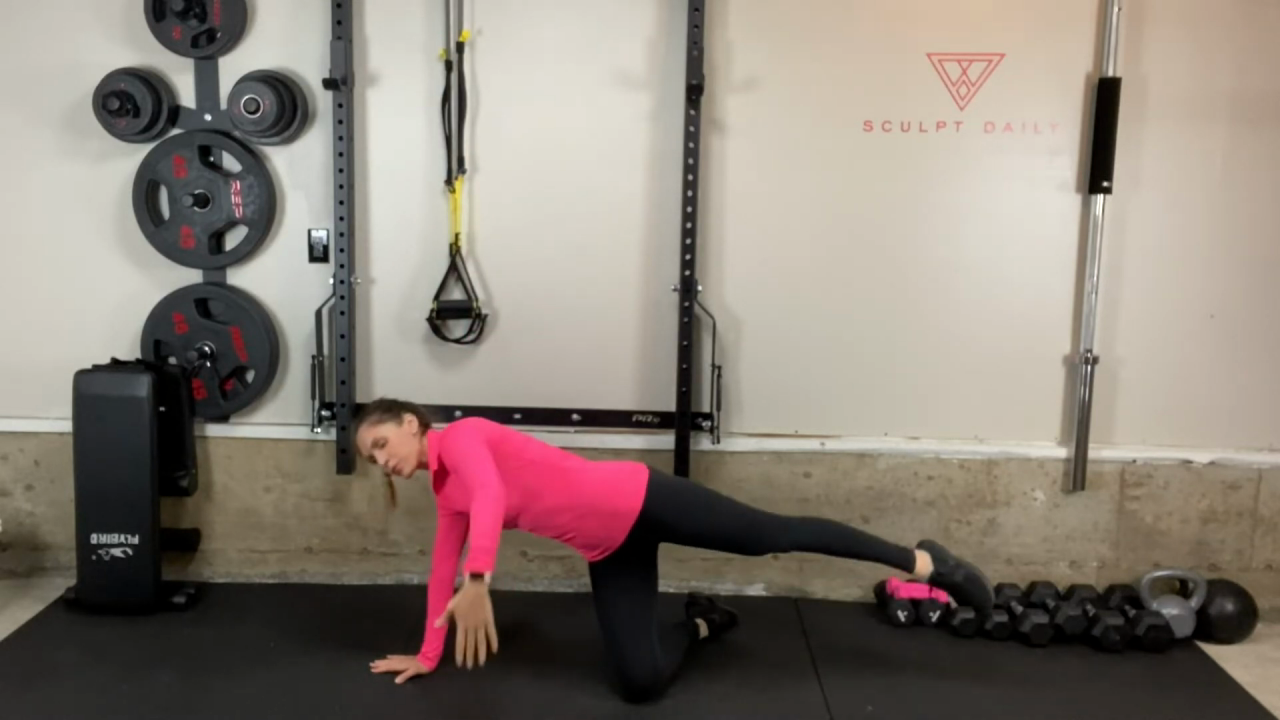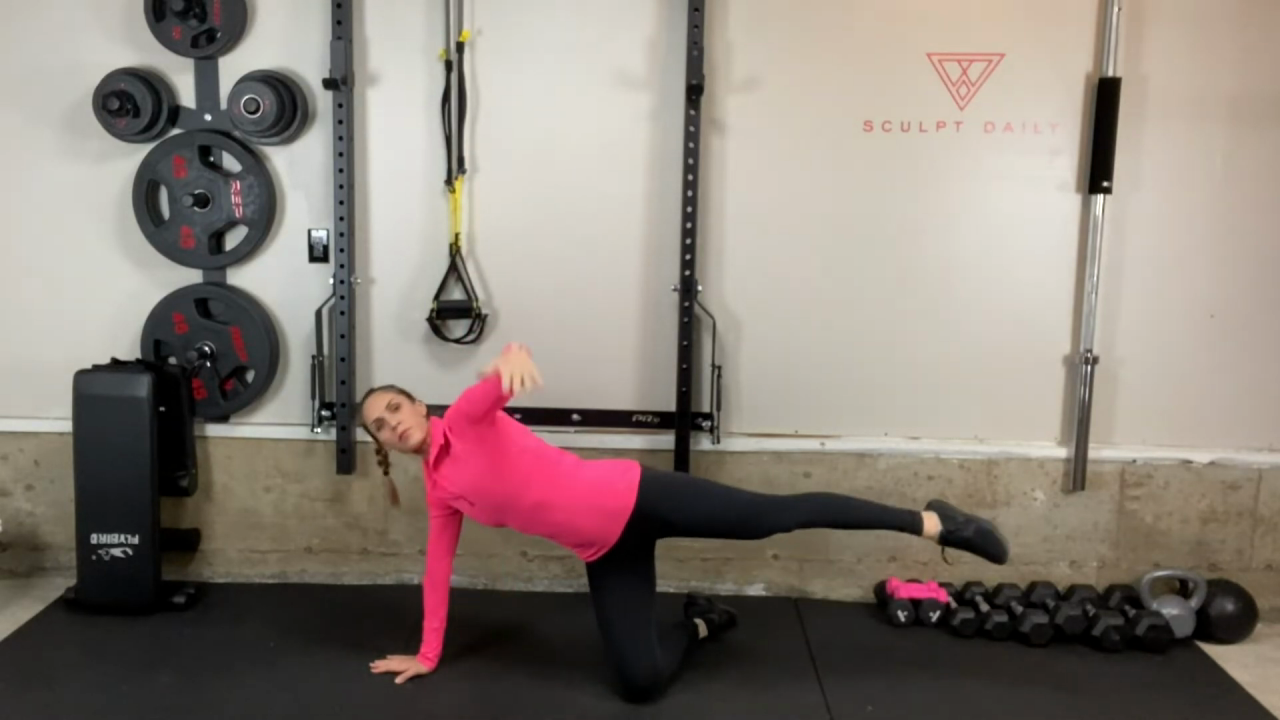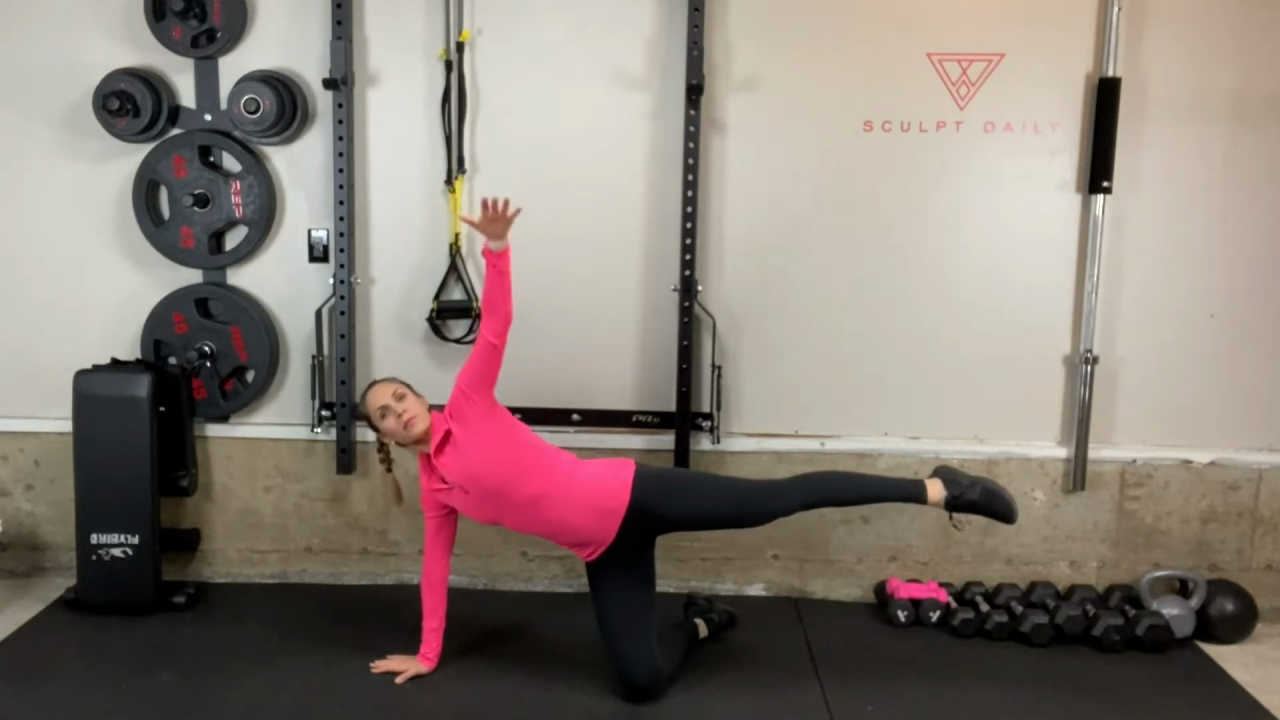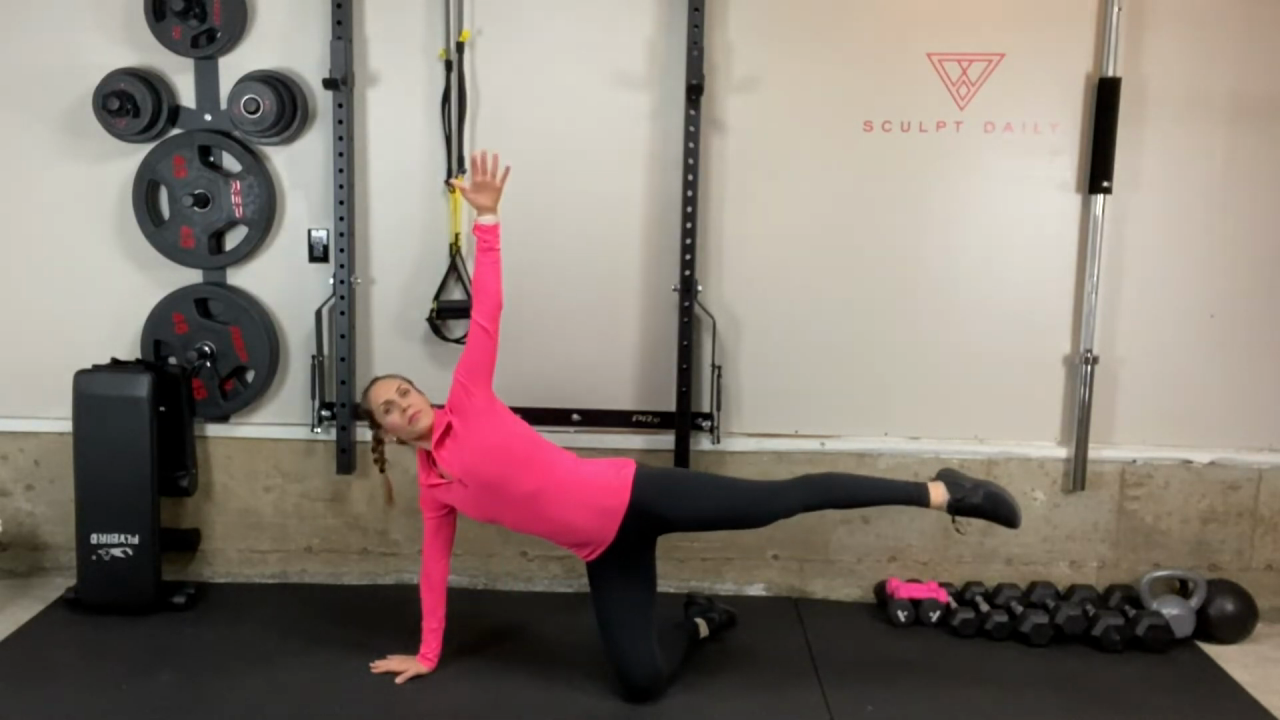
dt=0.4s
person 1, frame 1
left shoulder: (460, 434)
right shoulder: (445, 493)
left elbow: (490, 489)
right elbow: (443, 568)
left wrist: (478, 580)
right wrist: (429, 653)
left hip: (637, 500)
right hip: (608, 549)
left knee: (778, 535)
right knee: (641, 681)
left ankle: (923, 562)
right ankle: (697, 623)
person 1, frame 2
left shoulder: (469, 417)
right shoulder: (436, 489)
left elbow: (500, 383)
right elbow: (439, 567)
left wrist: (516, 362)
right wrist: (426, 653)
left hip: (628, 499)
right hip: (602, 551)
left knee: (777, 513)
right knee: (639, 681)
left ankle: (930, 522)
right ankle: (697, 621)
person 1, frame 3
left shoulder: (467, 405)
right shoulder: (432, 486)
left elbow: (496, 322)
right elbow: (437, 565)
left wrist: (495, 245)
right wrist: (427, 653)
left hip: (627, 497)
right hip: (602, 550)
left knee: (780, 499)
right knee: (641, 682)
left ankle: (937, 489)
right ankle: (699, 623)
person 1, frame 4
left shoulder: (468, 400)
right shoulder: (431, 483)
left elbow: (486, 309)
right elbow: (436, 562)
left wrist: (485, 215)
right wrist: (426, 653)
left hip: (629, 496)
right hip: (604, 548)
left knee: (785, 499)
right knee: (641, 682)
left ankle: (941, 492)
right ankle: (699, 623)
